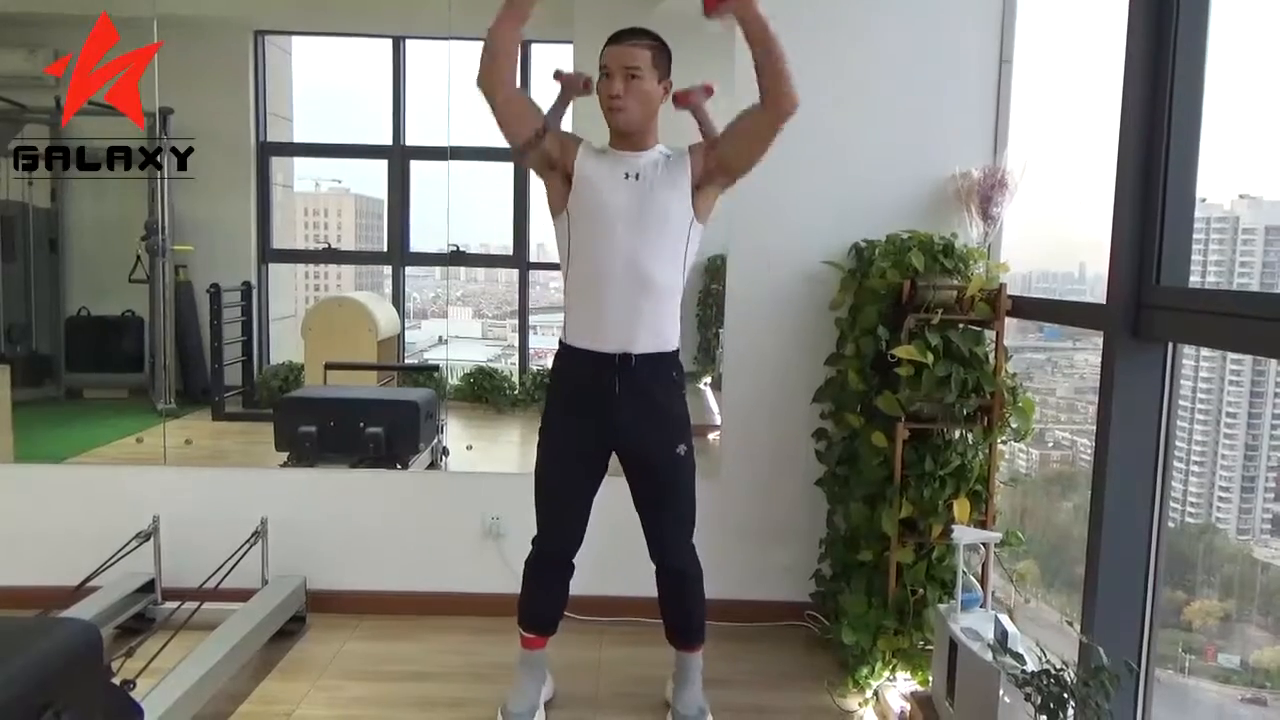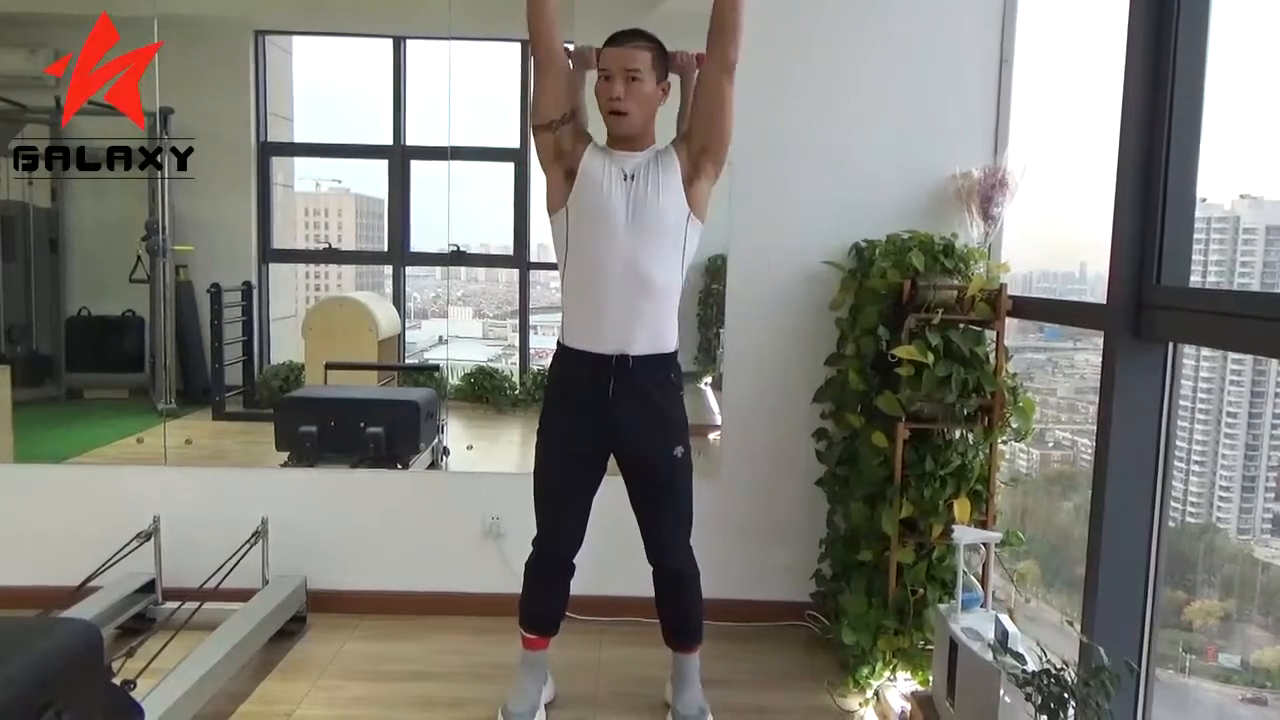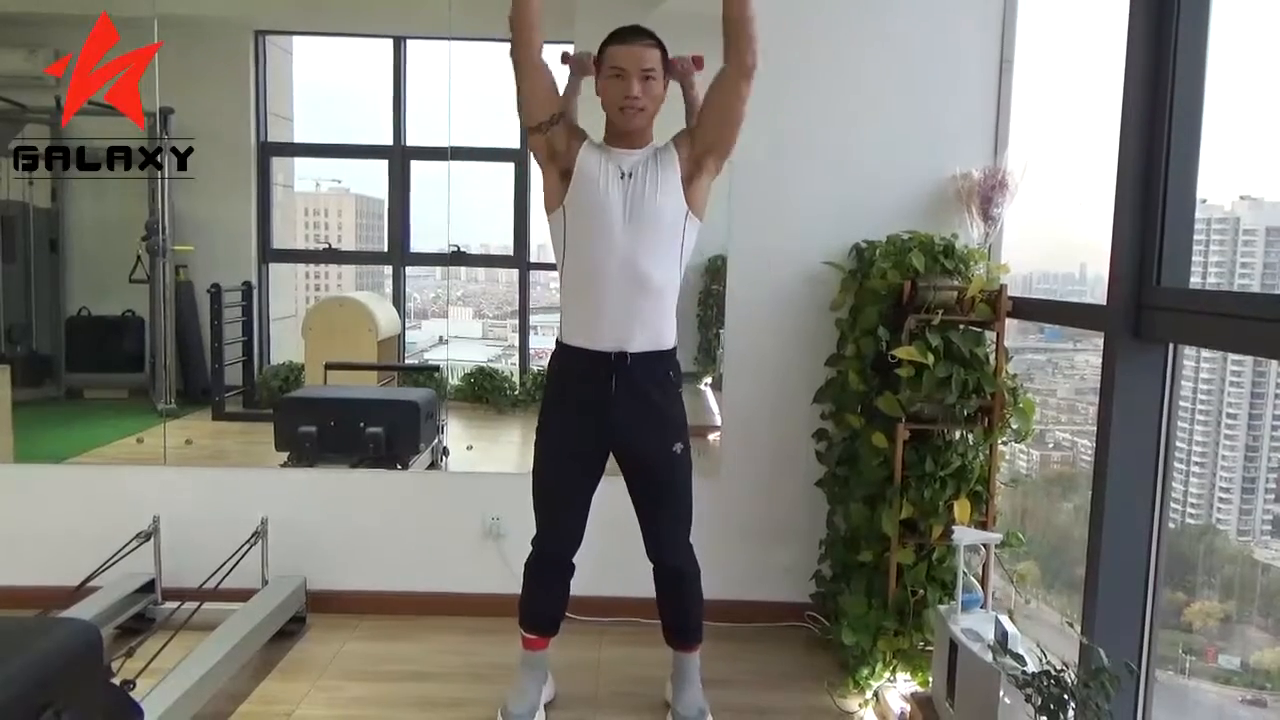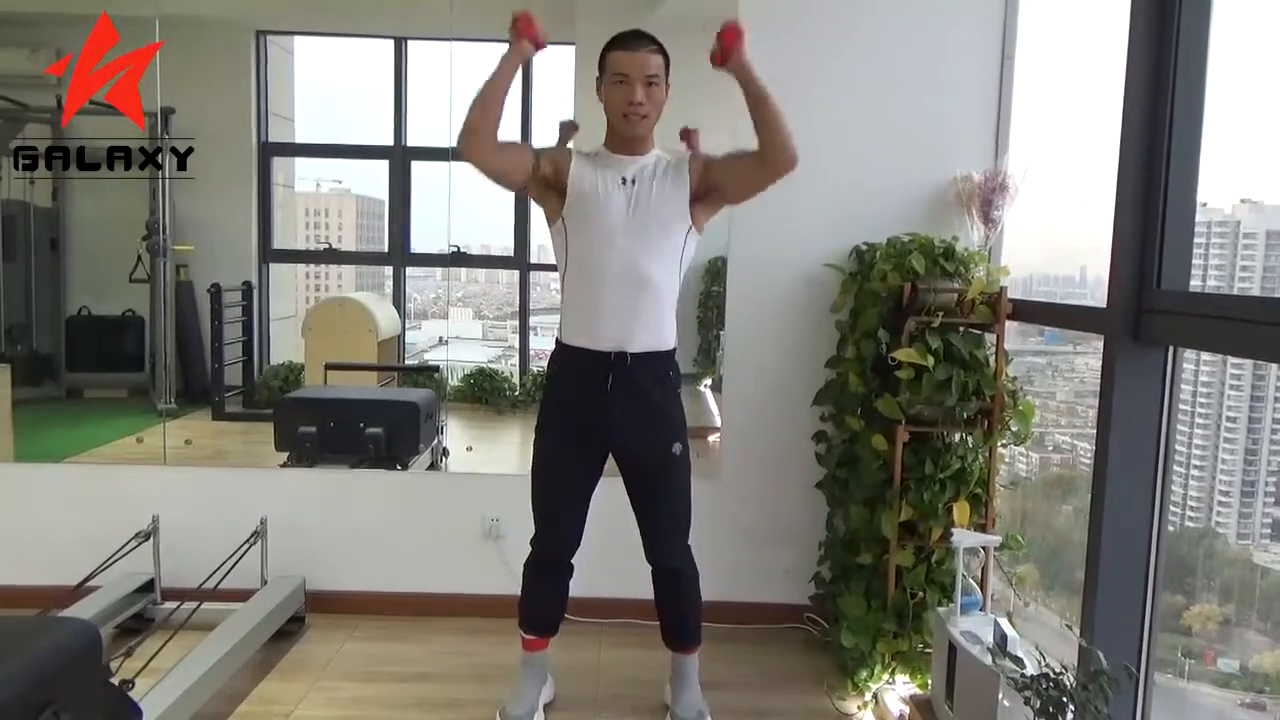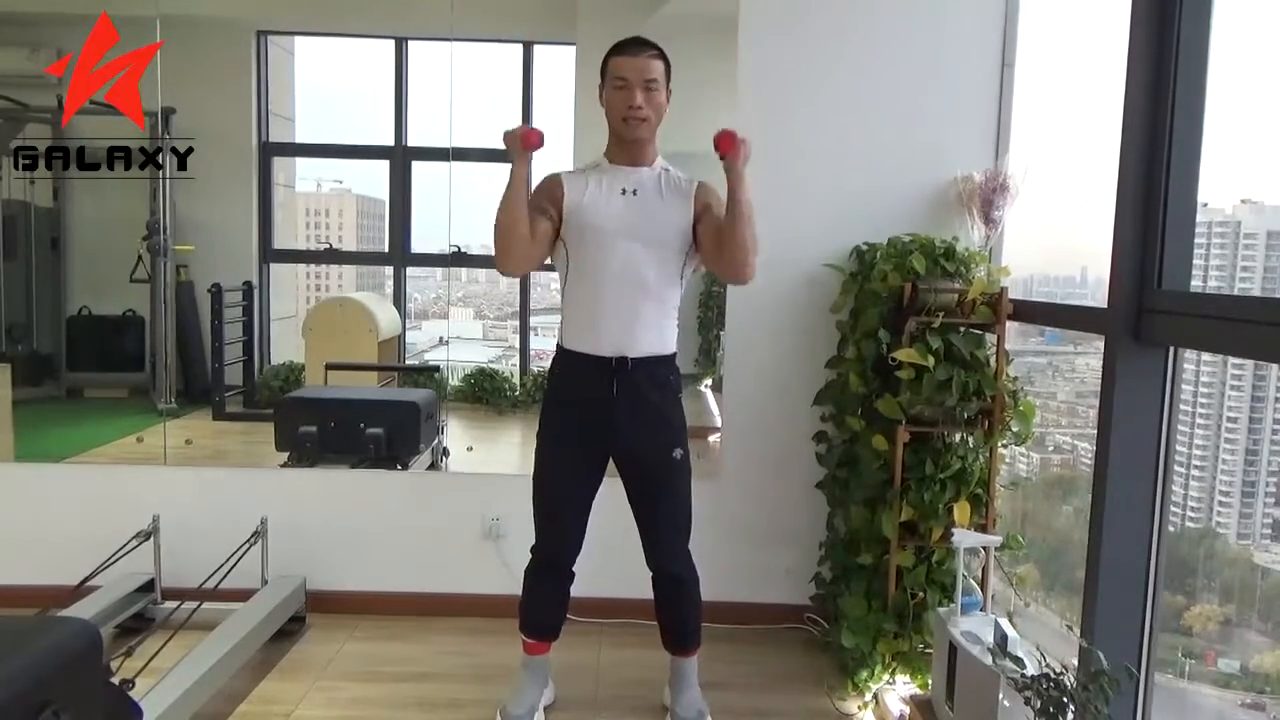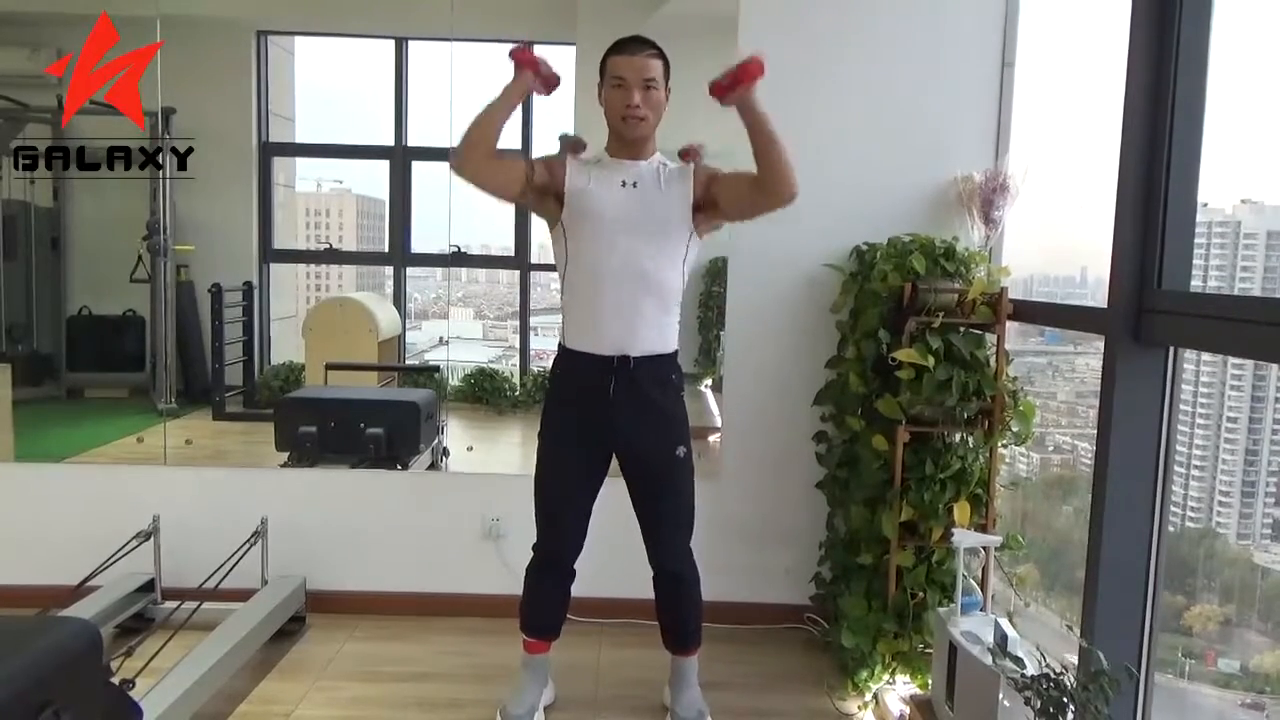
dt=0.2s
person 1, frame 1
left shoulder: (699, 169)
right shoulder: (567, 162)
left elbow: (782, 103)
right elbow: (494, 85)
left hip: (655, 380)
right hip: (578, 376)
left knee: (674, 546)
right knee: (554, 539)
person 1, frame 2
left shoulder: (689, 167)
right shoulder: (570, 159)
left hip: (654, 381)
right hip: (577, 378)
left knee: (671, 548)
right knee: (554, 542)
person 1, frame 3
left shoulder: (690, 164)
right shoulder: (567, 157)
left elbow: (741, 66)
left hip: (652, 378)
right hip: (576, 375)
left knee: (671, 546)
right knee: (553, 540)
person 1, frame 4
left shoulder: (693, 178)
right shoulder: (563, 173)
left elbow: (780, 160)
right elbow: (476, 146)
left wrist: (741, 69)
right wrist: (516, 56)
left hip: (652, 379)
right hip: (575, 376)
left knee: (670, 547)
right knee: (552, 540)
person 1, frame 5
left shoulder: (693, 195)
right shoulder: (562, 189)
left elbow: (739, 268)
right elbow: (511, 259)
left wrist: (736, 177)
right wrist: (517, 171)
left hip: (653, 385)
right hip: (576, 382)
left knee: (670, 551)
right knee: (554, 546)
person 1, frame 6
left shoulder: (694, 183)
right shoulder: (562, 176)
left elbow: (780, 191)
right elbow: (470, 164)
left wrist: (748, 106)
right wrist: (517, 91)
left hip: (655, 383)
right hip: (577, 380)
left knee: (672, 550)
right knee: (555, 544)
